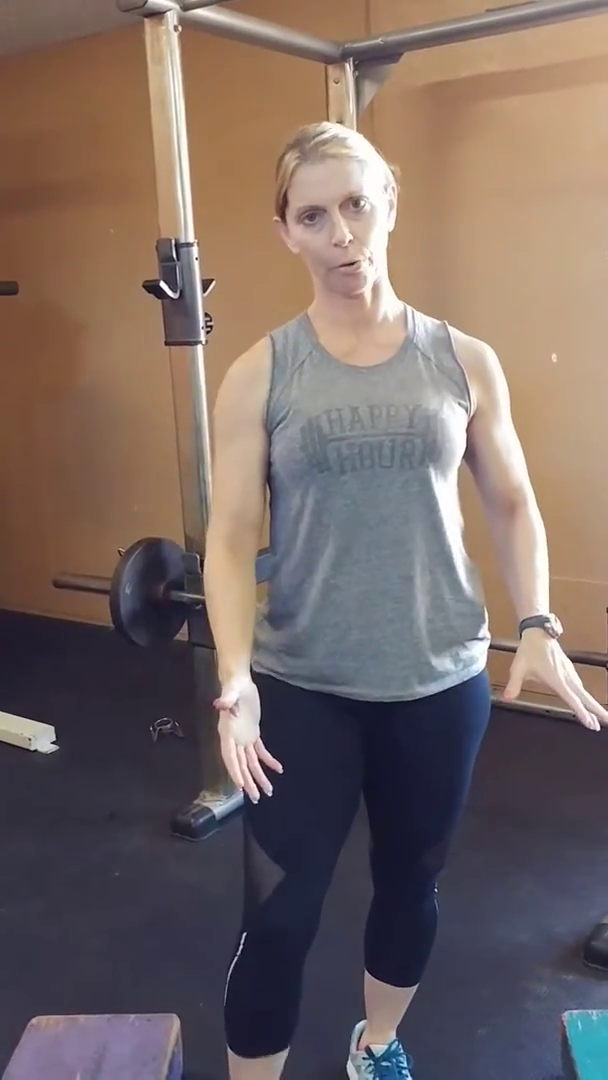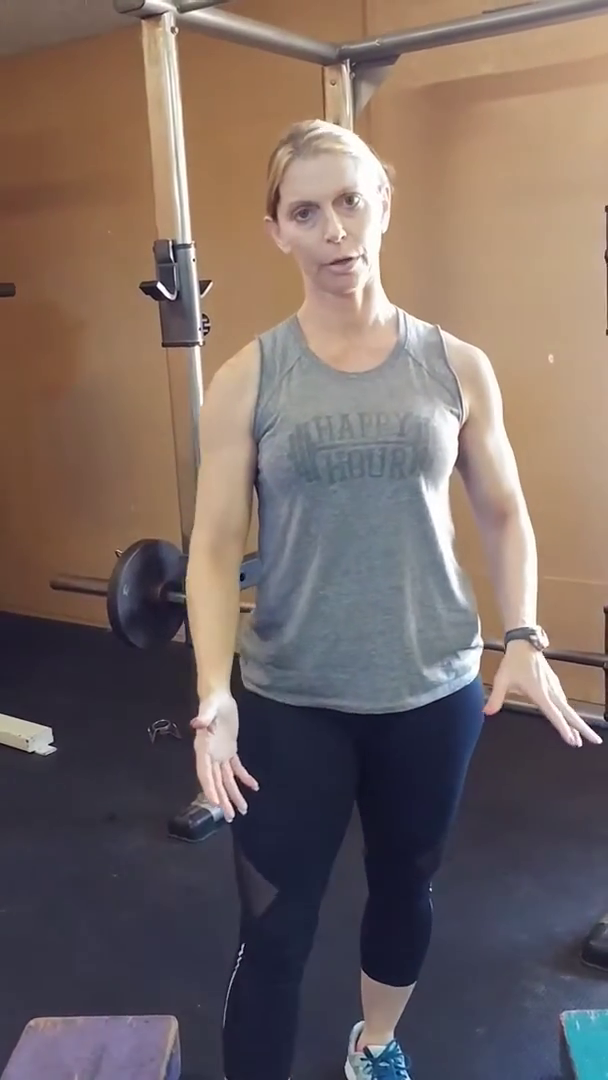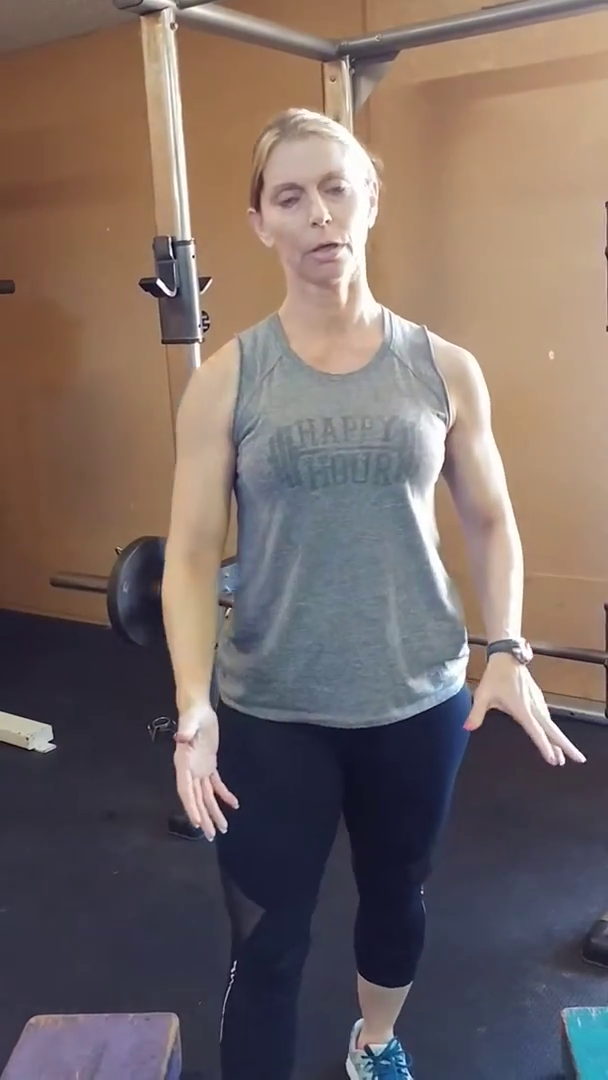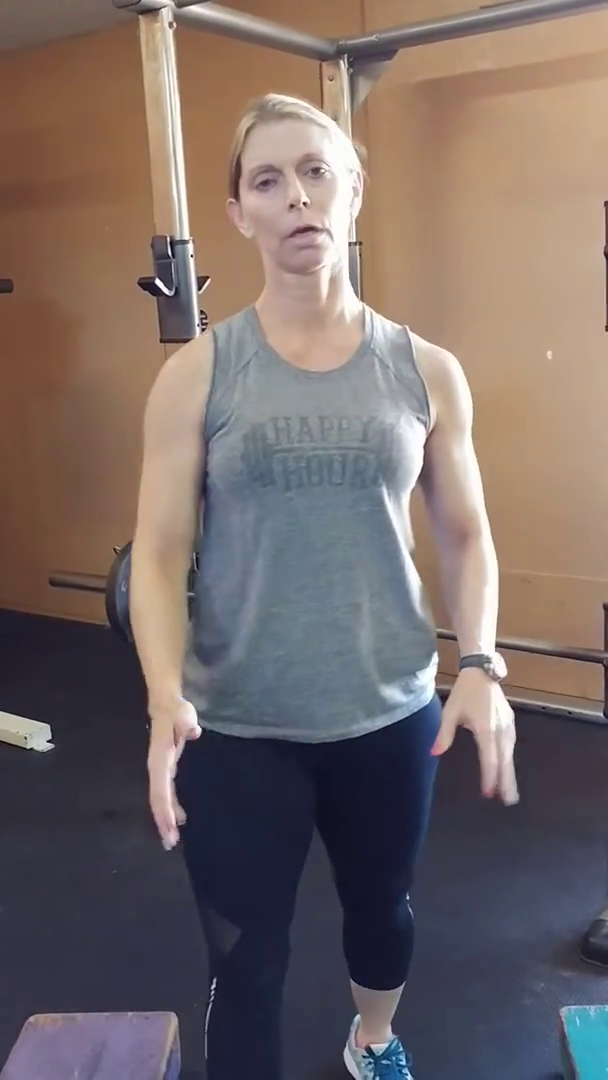
dt=0.2s
person 1, frame 1
left shoulder: (464, 361)
right shoulder: (260, 374)
left elbow: (512, 506)
right elbow: (231, 540)
right wrist: (234, 677)
left hip: (441, 680)
right hip: (301, 687)
left knee: (410, 885)
right knee: (278, 918)
person 1, frame 2
left shoulder: (456, 367)
right shoulder: (247, 379)
left elbow: (504, 515)
right elbow: (214, 547)
left wrist: (522, 637)
right wrist: (212, 689)
left hip: (433, 689)
right hip: (290, 698)
left knee: (405, 887)
right knee: (275, 931)
person 1, frame 3
left shoulder: (446, 371)
right shoulder: (227, 380)
left elbow: (490, 524)
right elbow: (190, 555)
left wrist: (505, 650)
right wrist: (193, 702)
left hip: (419, 701)
right hip: (271, 712)
left knee: (396, 895)
right knee: (266, 948)
person 1, frame 4
left shoulder: (427, 372)
right shoulder: (197, 374)
left elbow: (465, 534)
right elbow: (156, 556)
left wrist: (480, 667)
right wrist: (166, 699)
left hip: (390, 712)
right hip: (239, 726)
left knee: (383, 906)
right knee: (246, 964)
